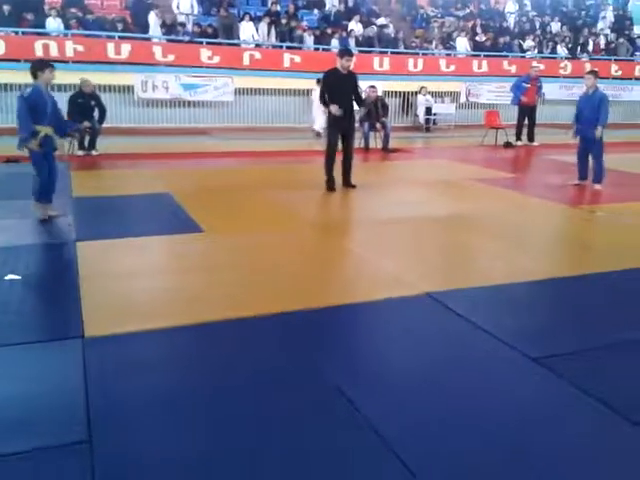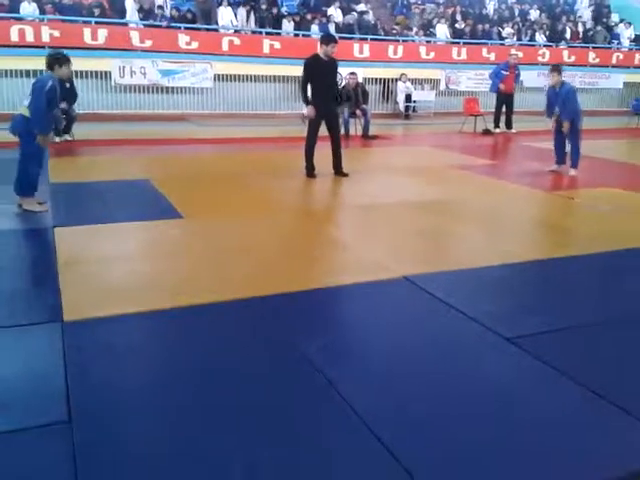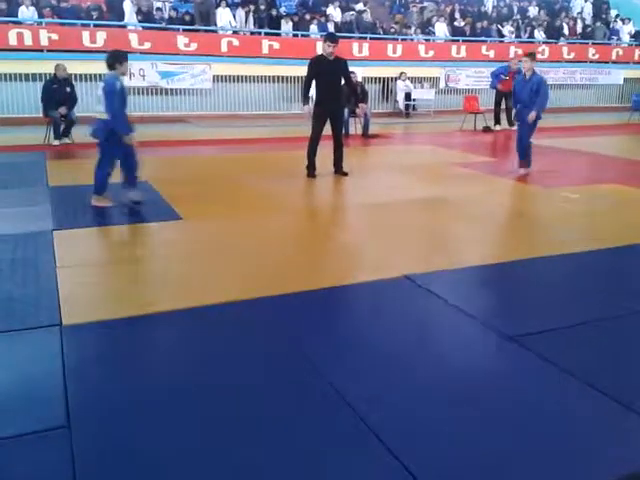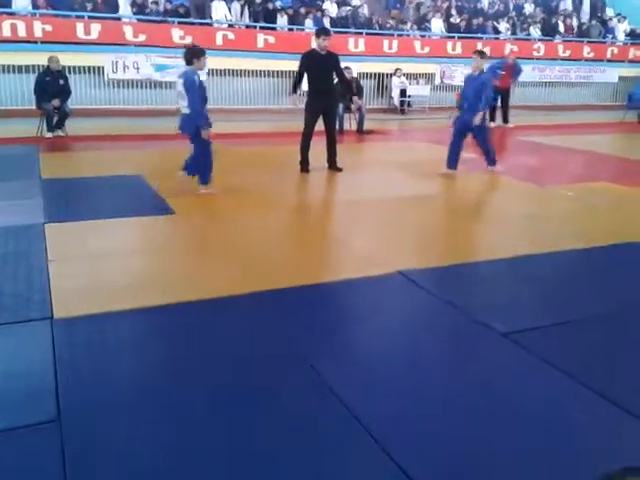
dt=0.7s
person 1, frame 1
left shoulder: (48, 96)
right shoulder: (29, 93)
left elbow: (57, 118)
right elbow: (23, 117)
left wrist: (69, 131)
right wrist: (30, 137)
left hip: (47, 139)
right hip: (36, 141)
left knee: (50, 174)
right knee: (44, 174)
left ankle: (44, 207)
right ankle: (40, 206)
person 1, frame 2
left shoulder: (52, 83)
right shoulder: (46, 83)
left elbow: (49, 110)
right elbow: (37, 109)
left wrist: (47, 130)
right wrist: (41, 132)
left hip: (30, 126)
right hip: (30, 127)
left knee: (28, 162)
right knee: (33, 162)
left ankle: (24, 196)
right ankle: (27, 200)
person 1, frame 3
left shoulder: (110, 81)
right shoulder: (114, 83)
right elbow: (116, 111)
right wrist: (126, 132)
left hip: (110, 126)
right hip: (110, 128)
left knee: (129, 158)
right knee: (106, 162)
left ankle: (131, 189)
right ankle: (98, 196)
person 1, frame 4
left shoulder: (183, 76)
right shoulder: (193, 78)
right elbow: (196, 105)
right wrist: (205, 126)
left hip: (188, 119)
right hip: (195, 121)
left knee: (201, 151)
right knee: (205, 152)
left ankle: (186, 172)
right ankle: (204, 185)
person 2, frame 1
left shoulder: (352, 76)
right shoulder: (329, 75)
left elbow: (356, 94)
right elbow: (322, 95)
left wrist: (362, 106)
right wrist: (329, 106)
left hip: (349, 118)
right hip: (334, 118)
left knee: (348, 150)
right knee: (331, 149)
left ankle: (346, 179)
right ankle: (330, 181)
person 2, frame 2
left shoulder: (333, 62)
right shoulder: (311, 62)
right elbow: (304, 85)
left wrist: (340, 101)
right wrist: (308, 104)
left hip: (332, 106)
right hip: (316, 107)
left knee: (336, 138)
right knee: (311, 138)
left ankle: (338, 168)
right ankle: (309, 168)
person 2, frame 3
left shoulder: (342, 62)
right shoulder: (315, 62)
left elbow: (349, 83)
right elbow: (308, 83)
right wrist: (306, 103)
left hip: (337, 106)
right hip: (320, 106)
left knee: (338, 137)
right knee: (315, 137)
left ankle: (338, 167)
right ankle: (311, 168)
person 2, frame 4
left shoulder: (333, 57)
right shoulder: (308, 56)
left elbow: (341, 77)
right elbow: (299, 76)
left wrist: (352, 94)
right wrist: (294, 92)
left hip: (330, 100)
right hip: (314, 100)
left knee: (331, 133)
right knee: (308, 132)
left ankle: (332, 163)
right ankle: (304, 163)
person 3, frame 1
left shoulder: (601, 96)
right shoulder: (583, 96)
left elbow: (604, 114)
left wrist: (600, 127)
right wrist: (575, 126)
left hip: (595, 132)
right hip: (583, 131)
left knee: (597, 157)
right knee: (581, 156)
left ankle: (597, 182)
right ankle: (582, 179)
person 3, frame 2
left shoulder: (569, 89)
right shoulder: (551, 89)
left elbow: (571, 107)
right elbow: (550, 105)
left wrist: (567, 122)
right wrist: (551, 119)
left hip: (572, 119)
right hip: (562, 118)
left knee: (574, 142)
right knee: (558, 141)
left ankle: (573, 167)
right ankle: (559, 163)
person 3, frame 3
left shoulder: (539, 80)
right shoulder: (519, 79)
left elbow: (543, 97)
left wrist: (535, 111)
right wrist: (515, 109)
left hip: (532, 113)
right hip: (521, 112)
left knee: (524, 139)
right knee: (520, 140)
left ankle: (524, 165)
right ankle: (525, 166)
person 3, frame 4
left shoulder: (486, 79)
right shoulder: (468, 78)
left elbow: (486, 98)
left wrist: (480, 114)
right wrist: (460, 109)
left hip: (477, 115)
right hip: (464, 114)
left knee: (483, 140)
right knee: (456, 140)
left ankle: (492, 164)
right ankle: (451, 166)
